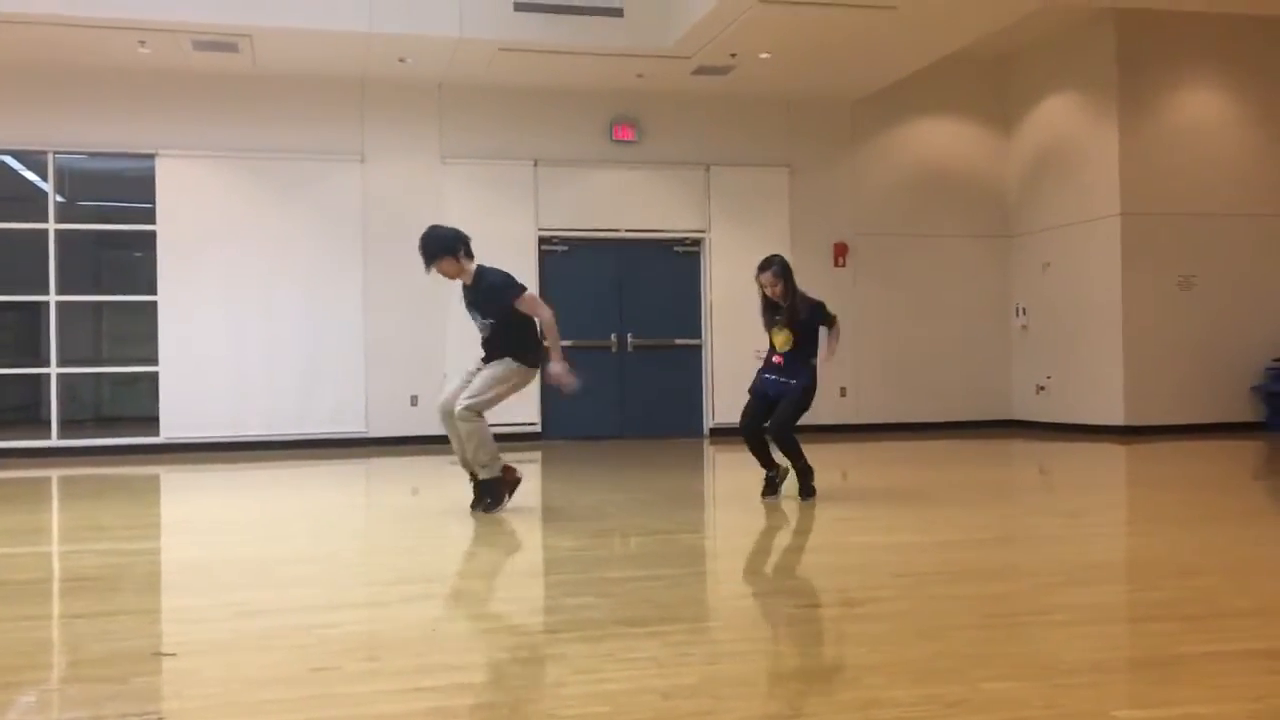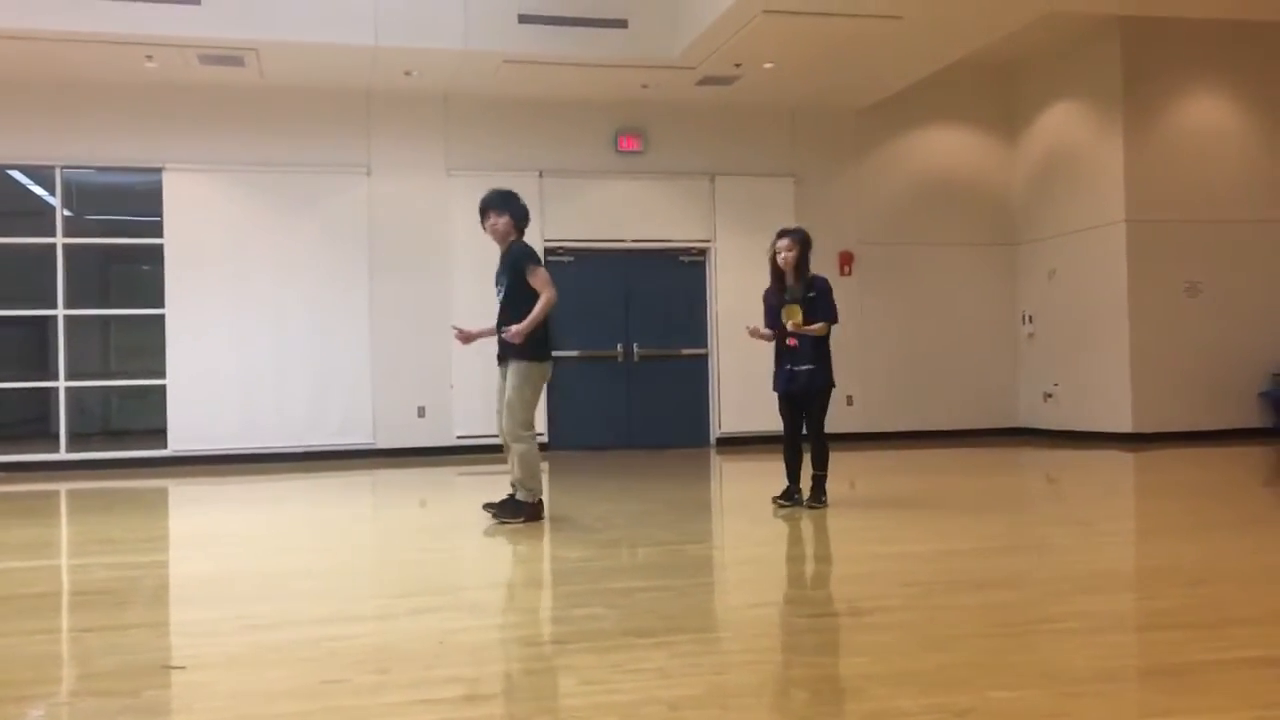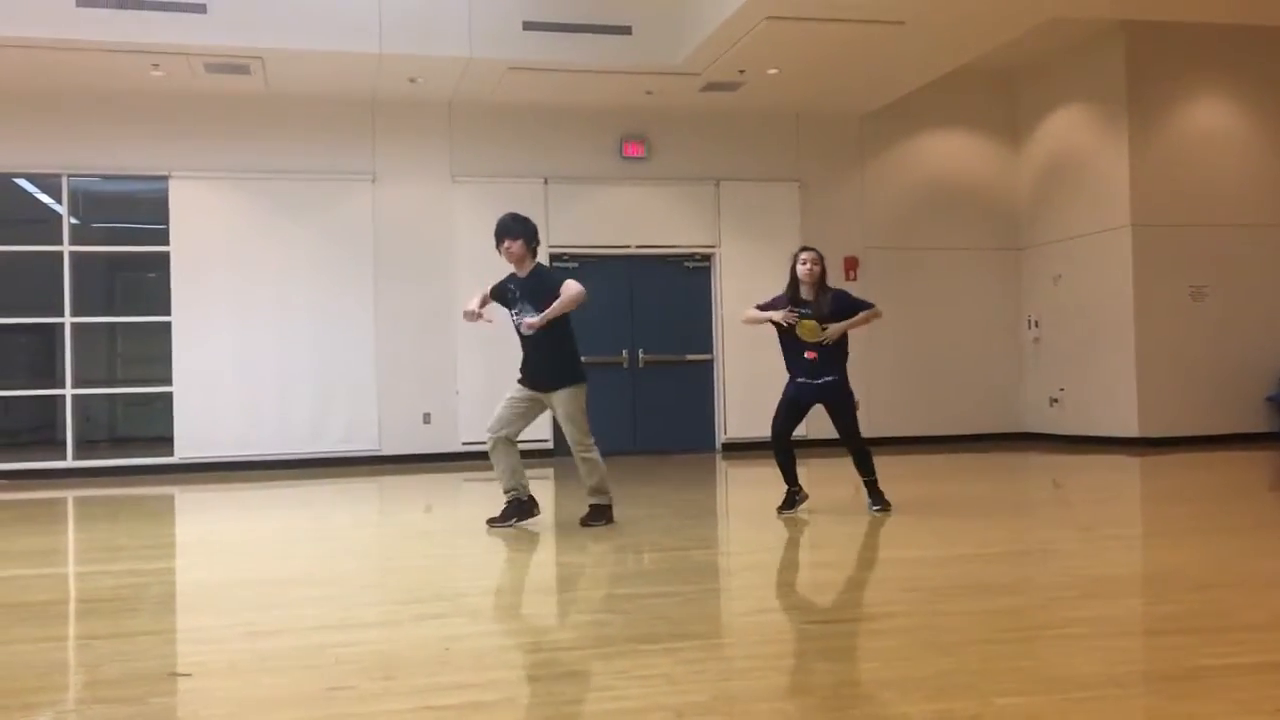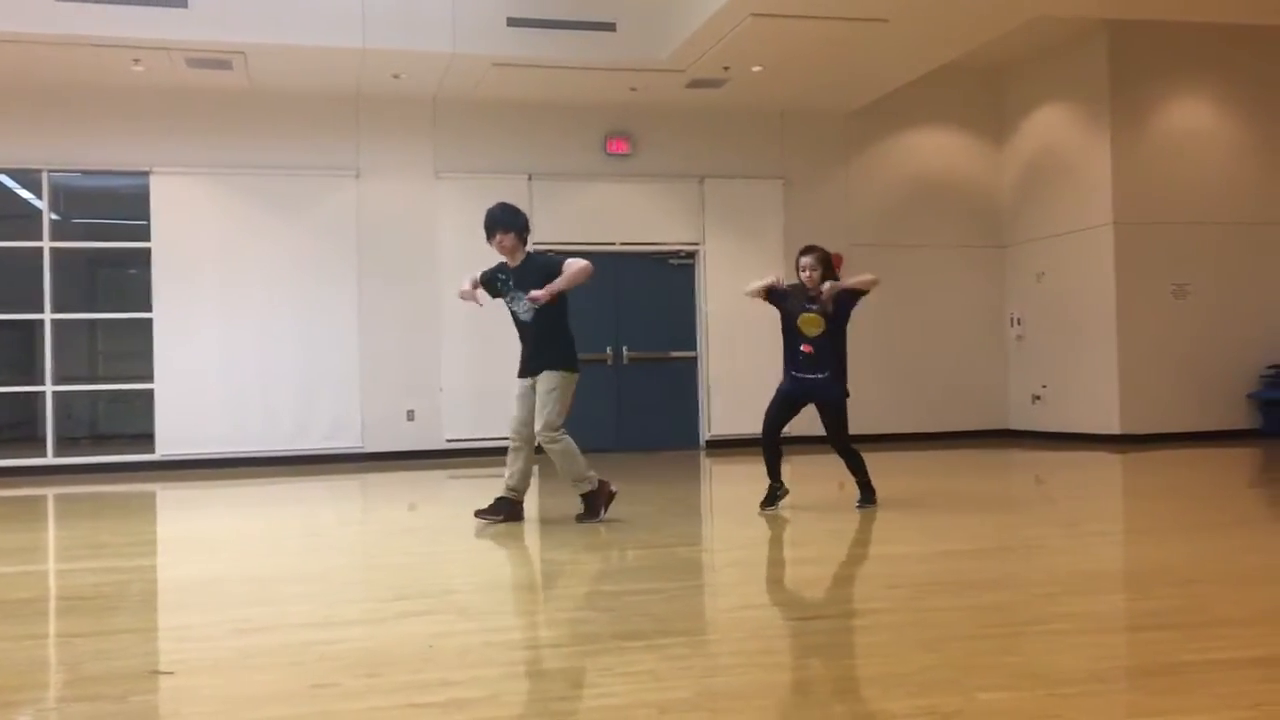
dt=0.7s
person 1, frame 1
left shoulder: (495, 281)
right shoulder: (469, 290)
left elbow: (543, 313)
left wrist: (556, 360)
right wrist: (484, 361)
left hip: (518, 359)
right hip: (493, 359)
left knee: (465, 409)
right knee: (448, 406)
left ankle: (493, 476)
right ankle: (482, 474)
person 1, frame 2
left shoulder: (520, 252)
right shoulder: (507, 259)
left elbow: (549, 294)
left wrist: (526, 327)
right wrist: (476, 334)
left hip: (527, 355)
right hip: (510, 355)
left knee: (518, 430)
right knee: (509, 429)
left ankle: (530, 501)
right ankle: (520, 496)
person 1, frame 3
left shoulder: (547, 277)
right shoulder: (508, 285)
left elbow: (578, 293)
right elbow: (485, 294)
left wrist: (541, 318)
right wrist: (475, 306)
left hip: (564, 379)
right hip: (530, 382)
left knee: (581, 444)
right knee: (498, 433)
left ankle: (601, 503)
right ankle: (520, 500)
person 1, frame 4
left shoulder: (543, 264)
right shoulder: (498, 274)
left elbow: (584, 267)
right elbow: (474, 281)
left wrist: (548, 292)
right wrist: (467, 289)
left hip: (558, 363)
right hip: (529, 367)
left knee: (548, 431)
right knee: (520, 435)
left ankle: (595, 490)
right ankle: (511, 500)
person 2, frame 1
left shoulder: (808, 307)
right shoulder: (769, 310)
left elbow: (833, 324)
left wrist: (830, 349)
right wrist: (773, 354)
left hip: (799, 382)
right hip: (768, 379)
left knee: (777, 428)
right knee: (748, 427)
left ankle: (806, 477)
right ankle: (773, 473)
person 2, frame 2
left shoulder: (818, 285)
right shoulder: (772, 293)
left elbow: (825, 326)
right elbow: (774, 333)
left wrist: (802, 329)
right wrist: (760, 333)
left hip: (815, 369)
right hip: (786, 370)
left knee: (814, 429)
right knee: (791, 431)
left ankle: (818, 489)
right ankle: (793, 489)
person 2, frame 3
left shoulder: (835, 299)
right shoulder: (784, 302)
left elbow: (874, 312)
right elbow: (746, 316)
left wrist: (844, 326)
right wrist: (772, 315)
left hip: (833, 382)
right hip: (799, 382)
left knee: (852, 438)
right knee: (779, 436)
left ankle: (874, 493)
right ankle: (794, 491)
person 2, frame 4
left shoulder: (837, 294)
right shoulder: (790, 294)
left elbow: (872, 281)
right elbow: (750, 291)
left wrist: (838, 286)
right wrist: (768, 283)
left hip: (829, 381)
right hip: (795, 379)
left knee: (839, 440)
right knee: (769, 431)
left ankle: (866, 488)
right ankle: (776, 487)
